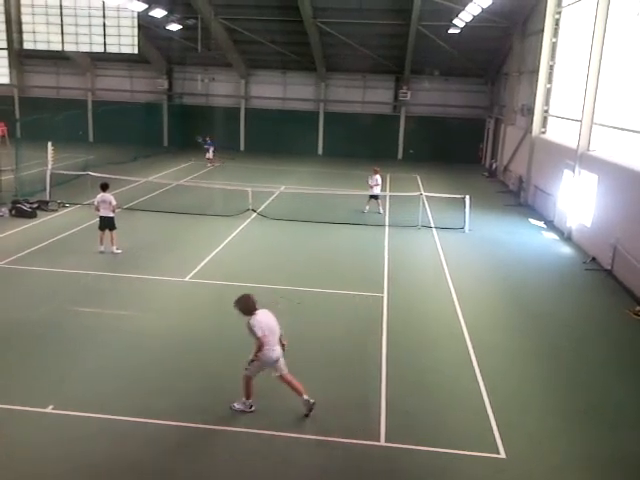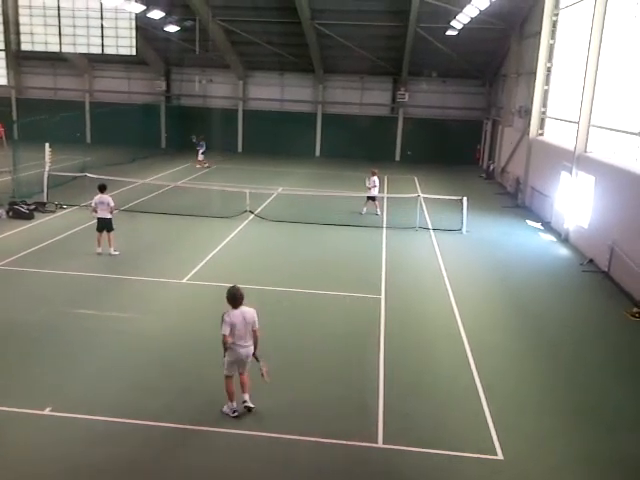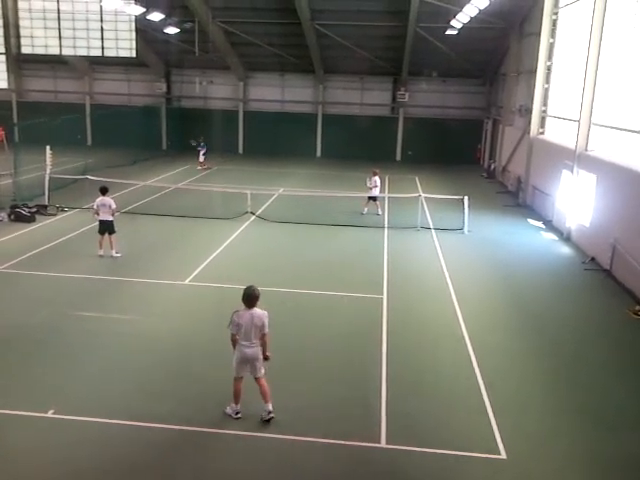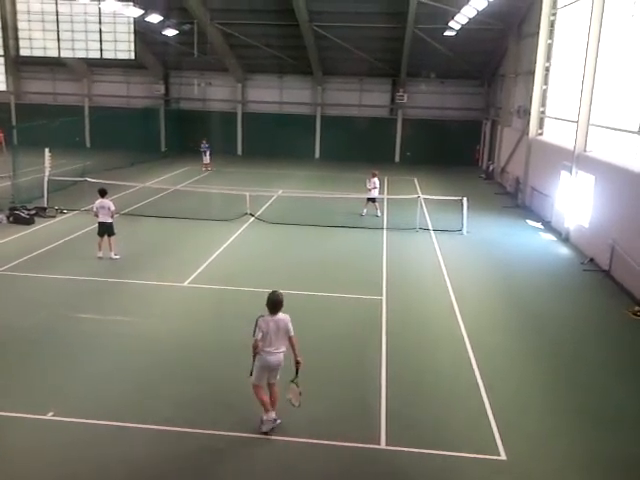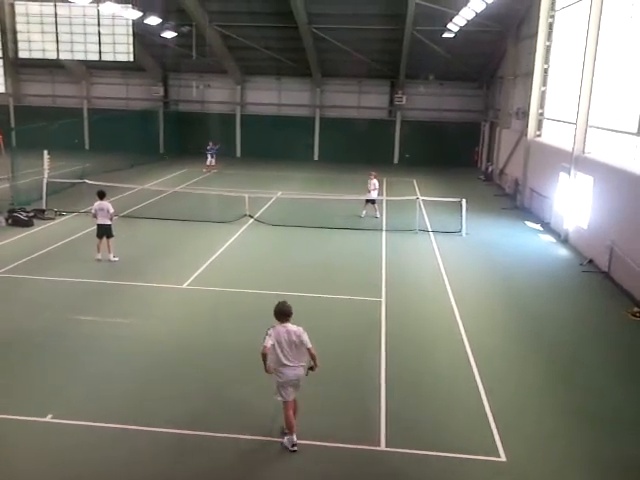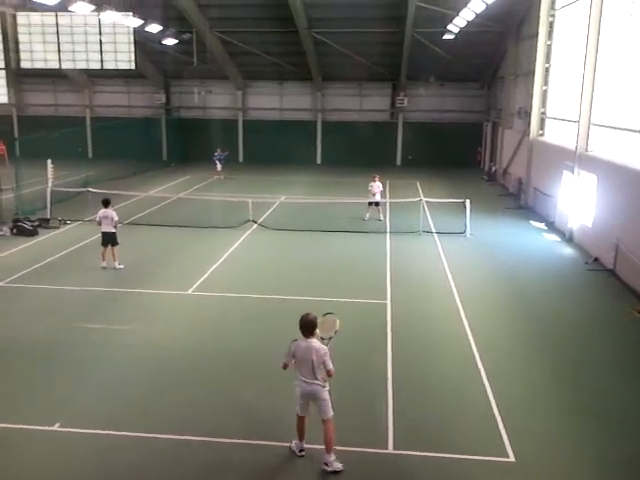
dt=0.5s
person 1, frame 1
left shoulder: (252, 322)
right shoulder: (266, 312)
left elbow: (261, 342)
right elbow: (277, 330)
left wrist: (255, 354)
right wrist: (282, 342)
left hip: (265, 355)
right hip: (276, 351)
left knee: (247, 376)
right knee: (286, 377)
left ankle: (247, 404)
right ankle: (306, 400)
person 1, frame 2
left shoulder: (227, 316)
right shoulder: (252, 312)
left elbow: (226, 340)
right elbow: (256, 335)
left wrist: (225, 351)
right wrist: (255, 350)
left hip: (233, 351)
right hip: (248, 350)
left knee: (228, 377)
right knee: (243, 372)
left ankle: (232, 407)
right ankle: (246, 399)
person 1, frame 3
left shoulder: (237, 315)
right shoulder: (263, 315)
left elbow: (233, 337)
right elbow: (264, 338)
left wrist: (236, 349)
right wrist: (265, 352)
left hip: (241, 351)
right hip: (256, 351)
left knee: (238, 379)
right knee: (261, 379)
left ankle: (235, 409)
right ankle: (268, 409)
person 1, frame 4
left shoulder: (262, 321)
right shoulder: (286, 319)
left elbow: (256, 344)
right elbow: (292, 339)
left wrist: (255, 353)
right wrist: (297, 356)
left hip: (264, 357)
right hip: (279, 357)
left knee: (257, 387)
right knee: (273, 386)
left ankle: (271, 416)
right ankle: (270, 417)
person 1, frame 5
left shoulder: (273, 332)
right shoulder: (299, 331)
left elbow: (264, 351)
right elbow: (312, 352)
left wrist: (266, 365)
right wrist: (315, 364)
left hip: (283, 373)
right hip: (299, 371)
left knee: (288, 406)
right knee: (293, 399)
left ankle: (292, 440)
right ankle: (289, 427)
person 1, frame 6
left shoulder: (295, 345)
right shoulder: (322, 349)
left elbow: (285, 366)
right elbow: (330, 373)
left wrist: (295, 363)
right wrist: (326, 370)
left hip: (302, 386)
right hip: (319, 388)
left knee: (300, 417)
right knee: (328, 422)
left ankle: (299, 446)
right ankle: (329, 461)
